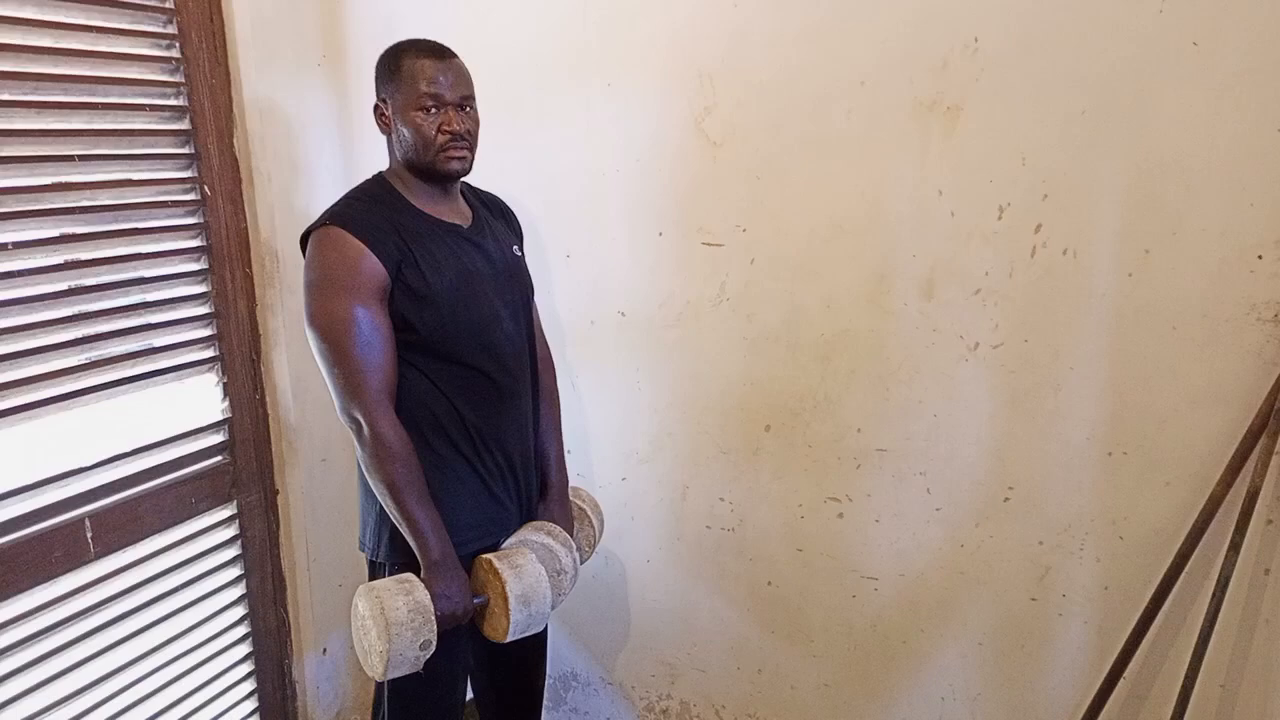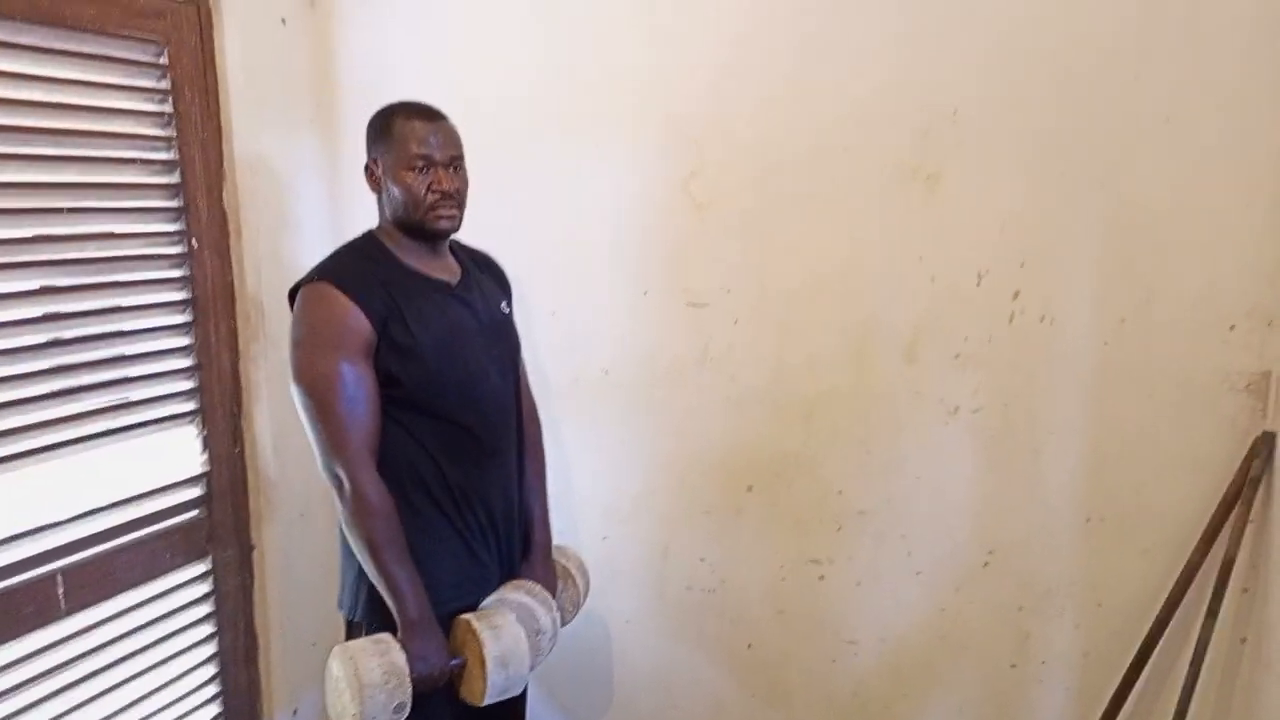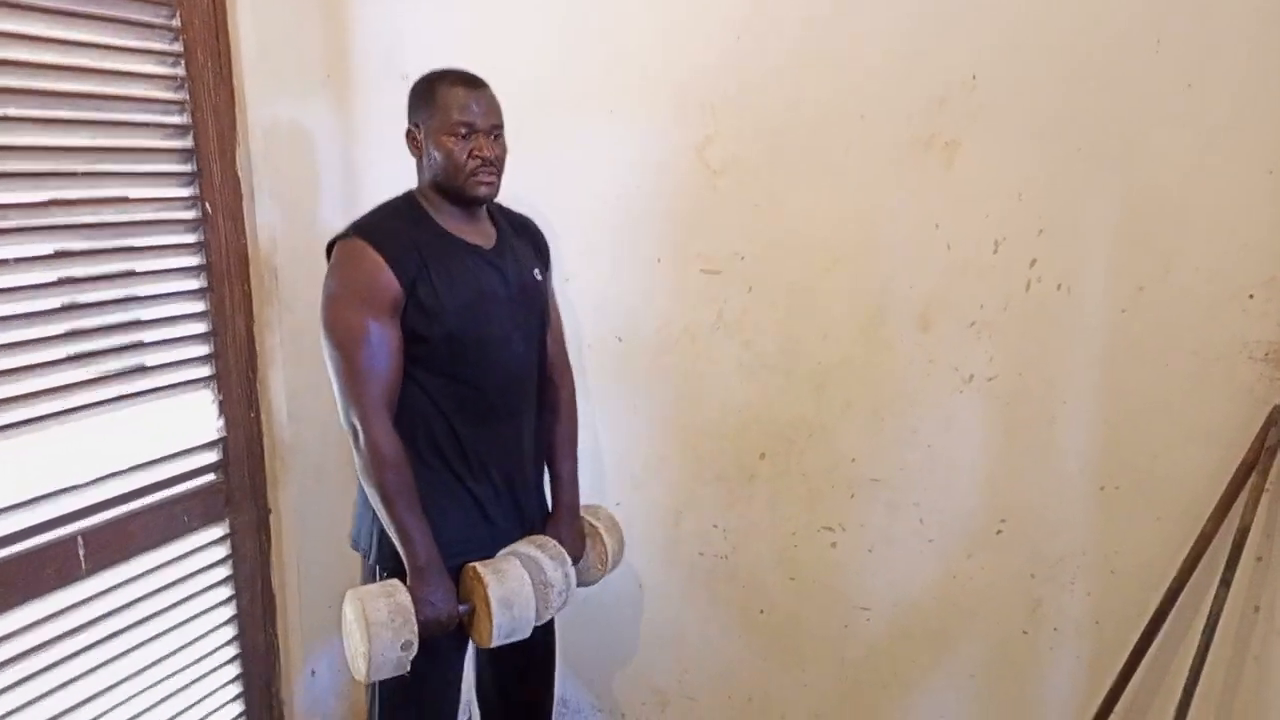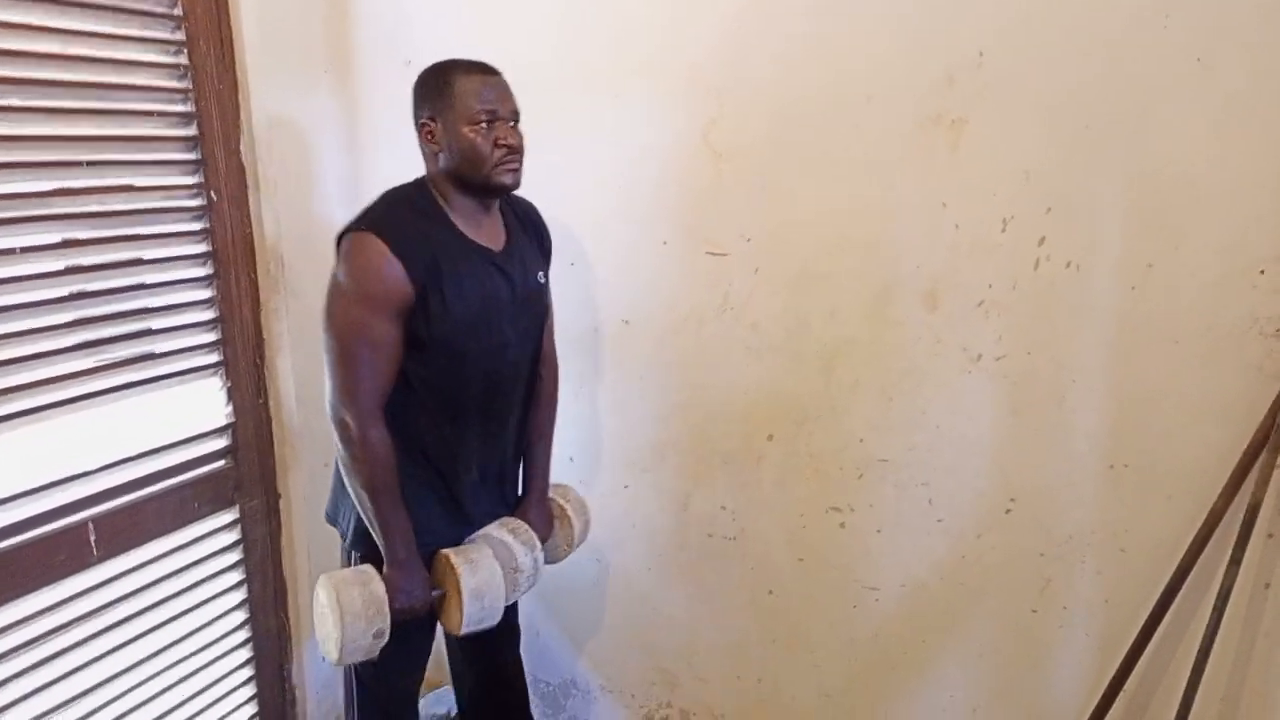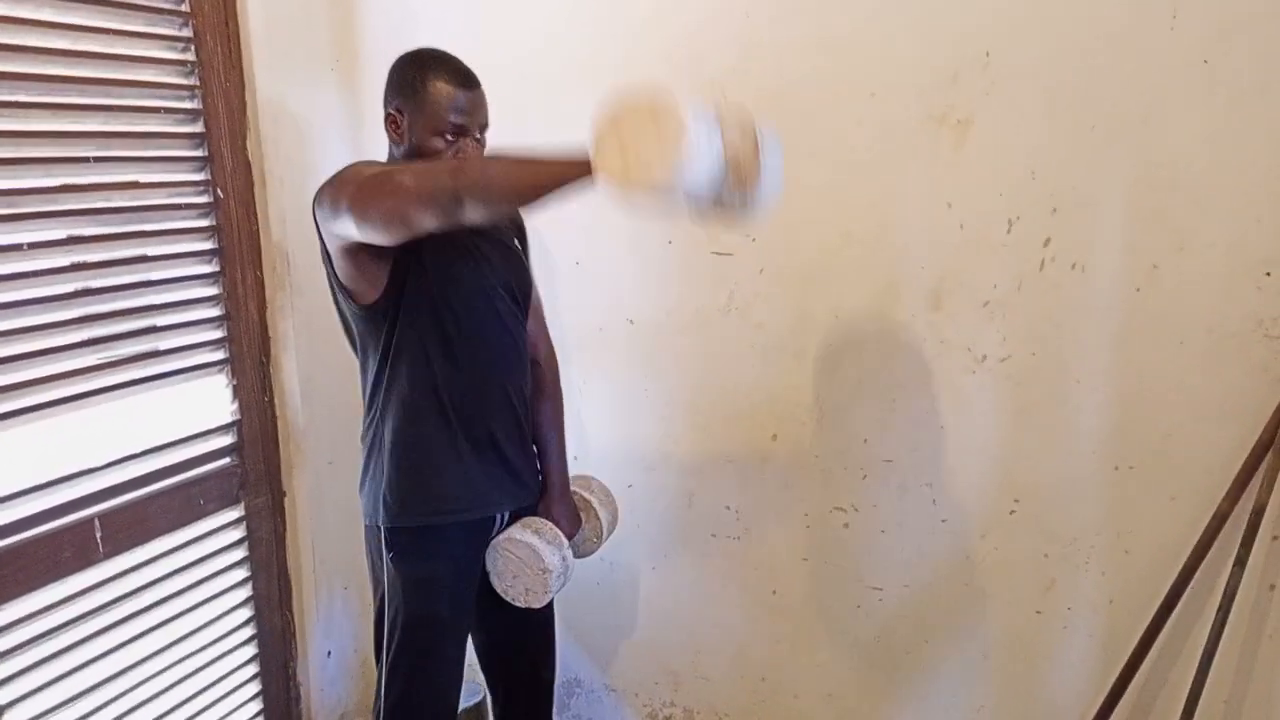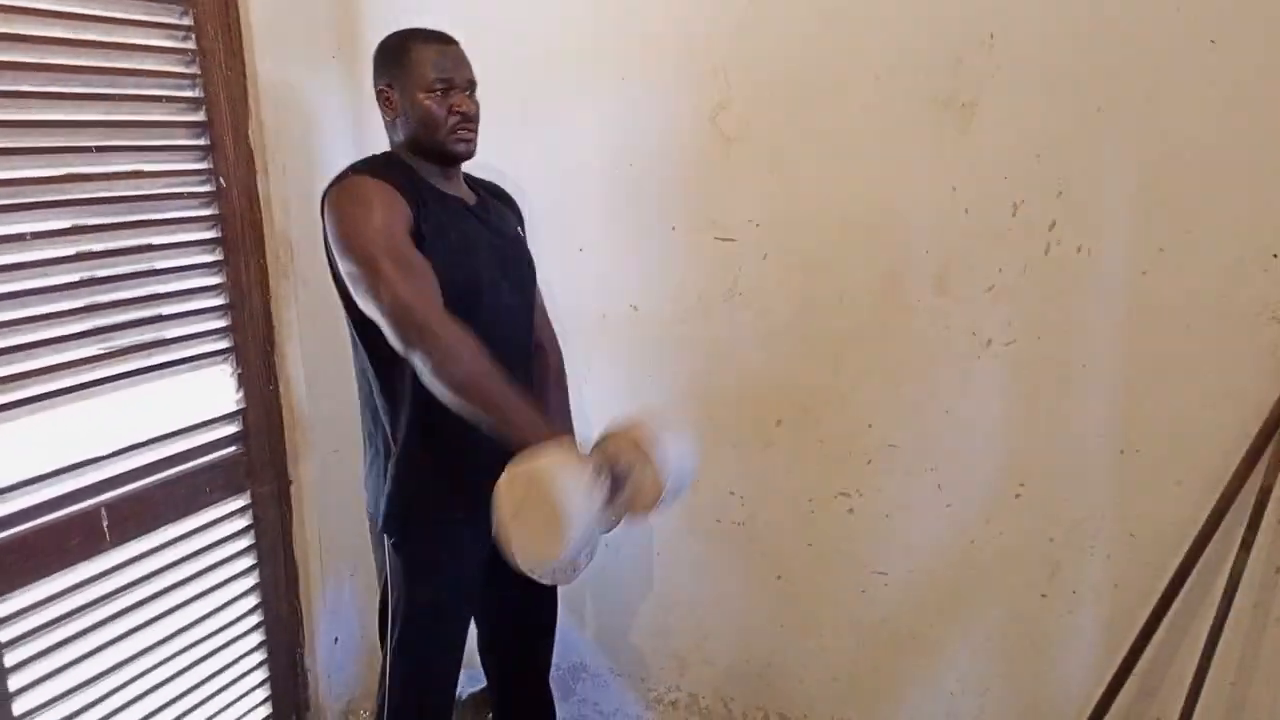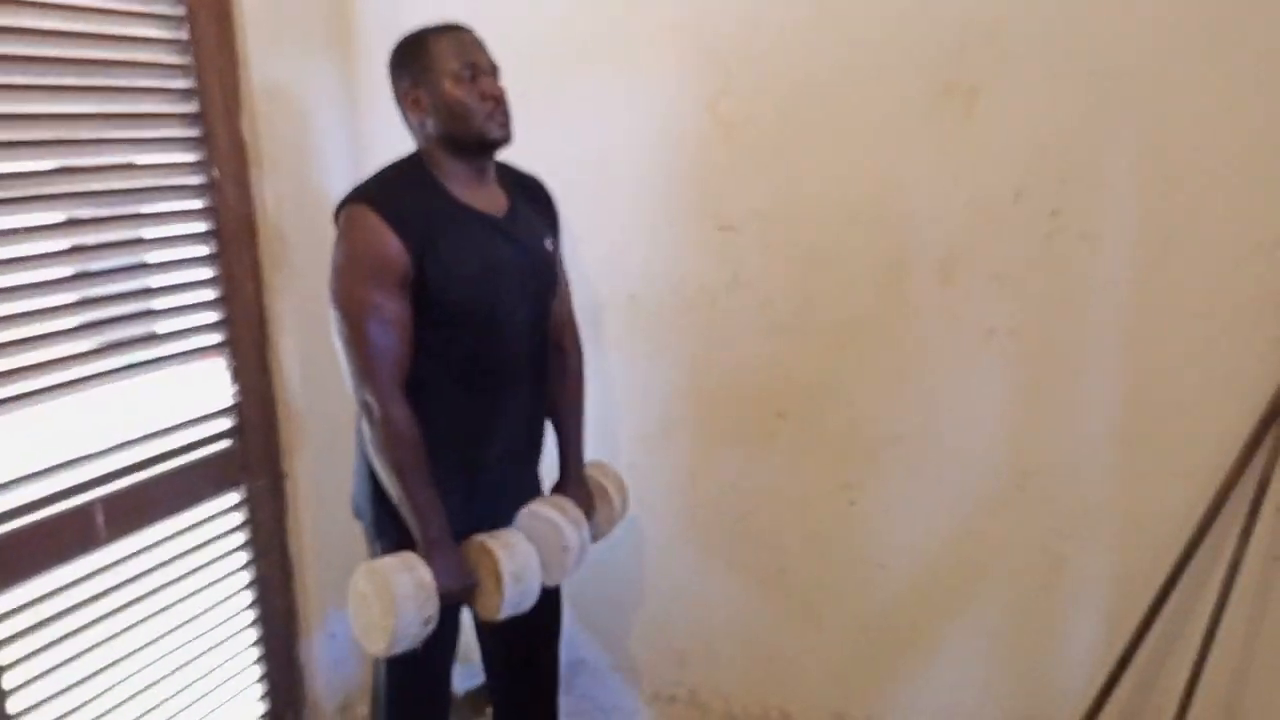
dt=0.7s
person 1, frame 1
left shoulder: (497, 216)
right shoulder: (350, 241)
right elbow: (370, 417)
left wrist: (556, 489)
right wrist: (437, 558)
left hip: (519, 512)
right hip: (425, 532)
person 1, frame 2
left shoulder: (487, 275)
right shoulder: (338, 298)
right elbow: (352, 473)
left wrist: (540, 550)
right wrist: (413, 618)
left hip: (501, 577)
right hip: (408, 593)
person 1, frame 3
left shoulder: (525, 239)
right shoulder: (372, 256)
left elbow: (555, 378)
right elbow: (369, 425)
left wrist: (566, 509)
right wrist: (423, 564)
left hip: (519, 523)
right hip: (424, 535)
person 1, frame 4
left shoulder: (528, 227)
right shoulder: (384, 248)
right elbow: (358, 419)
left wrist: (536, 494)
right wrist: (400, 557)
left hip: (489, 504)
right hip: (400, 513)
person 1, frame 5
left shoulder: (500, 216)
right shoulder: (353, 206)
left elbow: (536, 354)
right elbow: (455, 191)
left wrist: (556, 487)
right wrist: (602, 162)
left hip: (511, 493)
right hip: (422, 505)
person 1, frame 6
left shoulder: (498, 204)
right shoulder: (364, 200)
left elbow: (537, 337)
right elbow: (427, 338)
right wrist: (542, 441)
right hip: (426, 492)
left knee: (525, 663)
person 1, frame 7
left shoulder: (533, 200)
right shoulder: (379, 222)
left elbow: (560, 338)
right elbow: (380, 401)
left wrist: (572, 471)
right wrist: (435, 541)
left hip: (514, 487)
right hip: (418, 504)
left knee: (530, 649)
